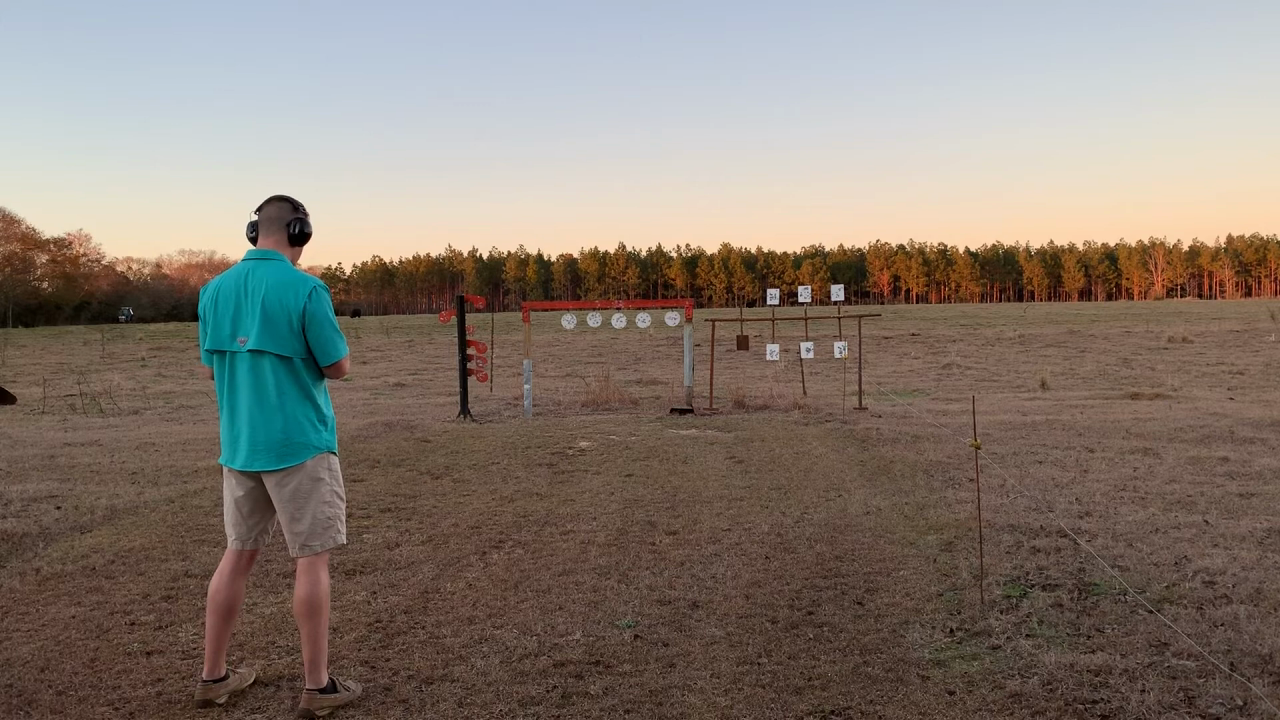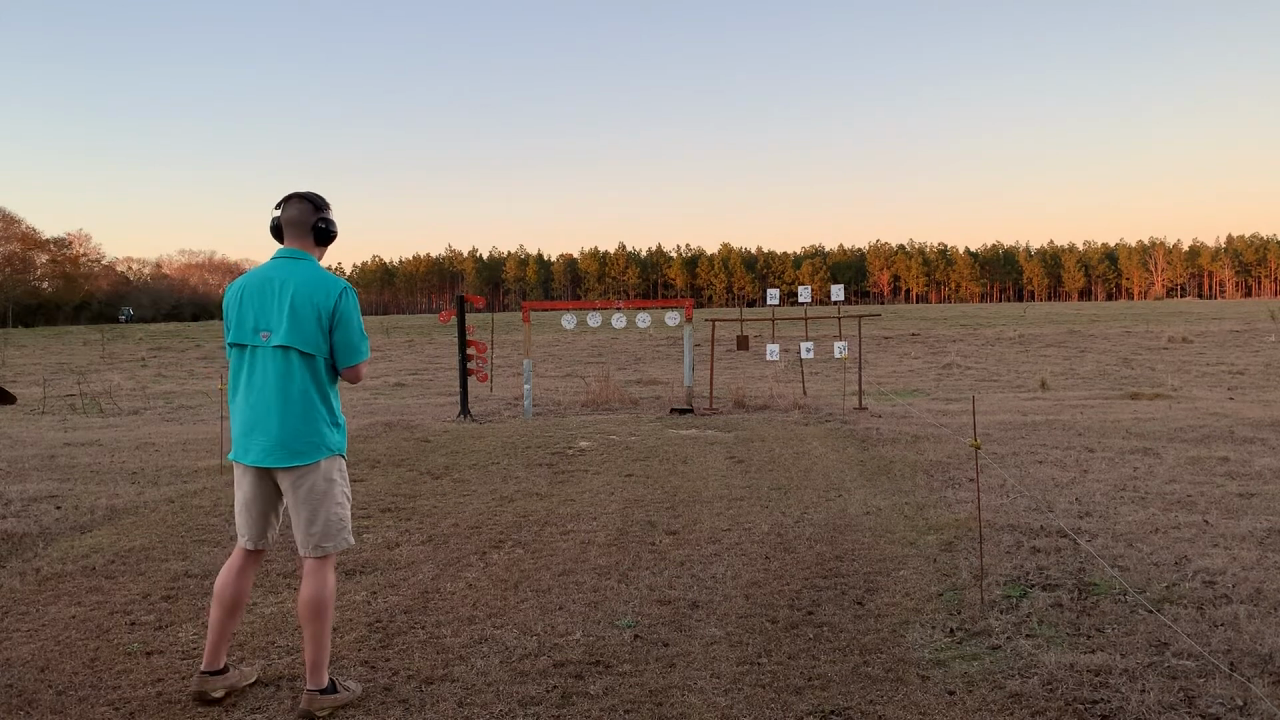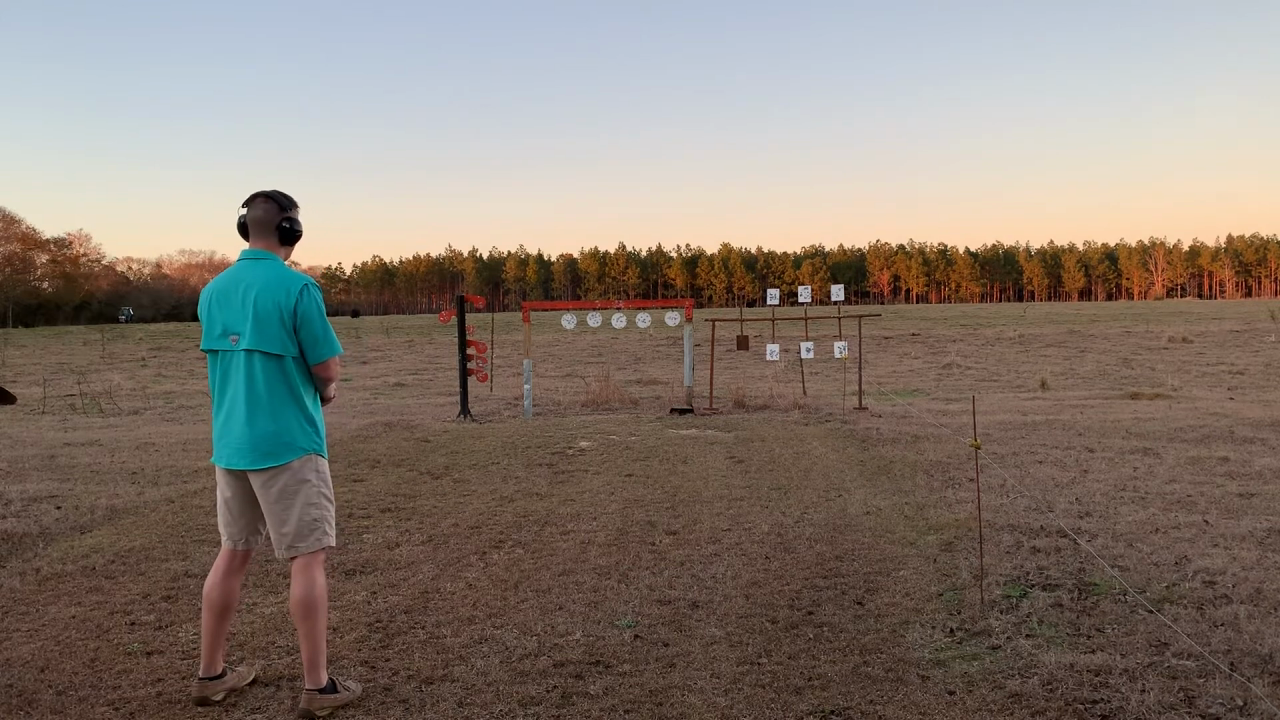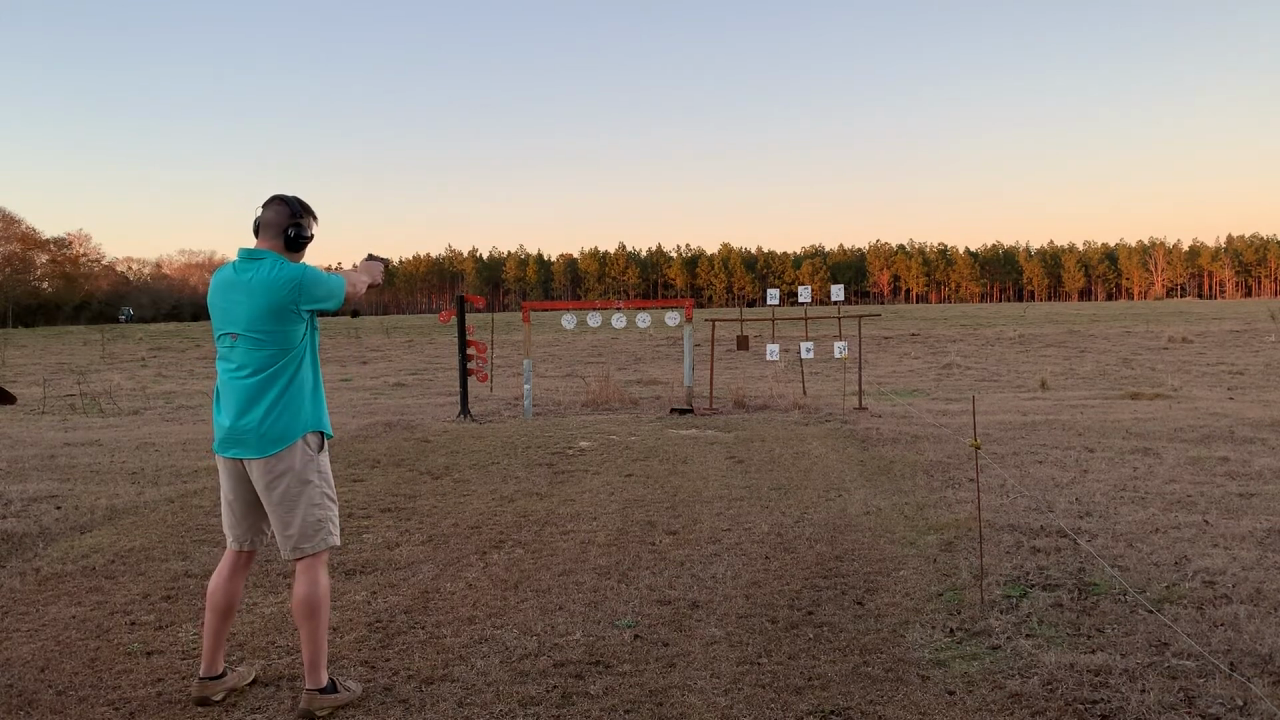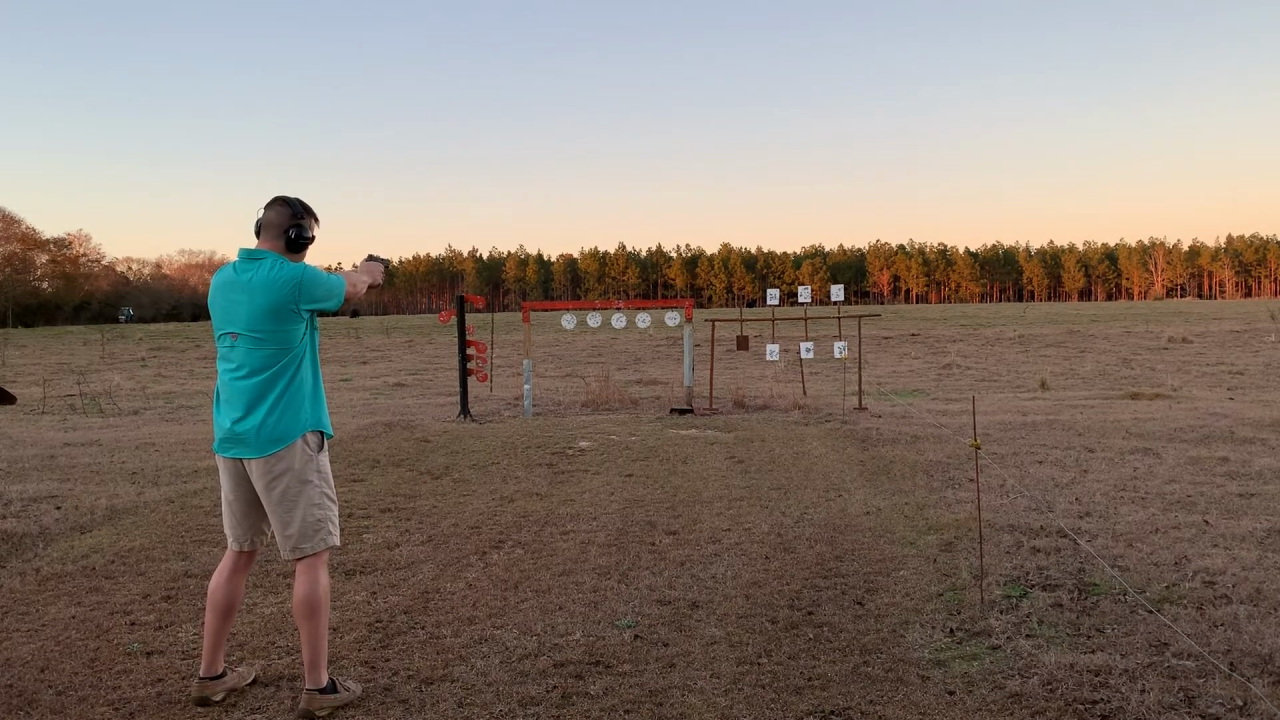
dt=1s
person 1, frame 1
left shoulder: (214, 290)
right shoulder: (305, 289)
left elbow: (213, 367)
right elbow: (337, 368)
right wrist: (326, 352)
left hip: (240, 446)
right hip: (299, 445)
left knee: (238, 553)
right knee: (311, 558)
left ankle: (213, 676)
person 1, frame 2
left shoulder: (239, 287)
right shoulder: (333, 290)
left elbow: (239, 357)
right elbow: (354, 372)
right wrist: (343, 348)
left hip: (250, 442)
right hip: (311, 443)
left knee: (247, 549)
right knee: (318, 559)
left ankle: (212, 669)
person 1, frame 3
left shoulder: (213, 290)
right shoulder: (296, 287)
right elbow: (327, 369)
right wrist: (324, 387)
left hip: (232, 443)
right hip: (289, 443)
left knee: (233, 553)
right knee: (307, 559)
left ankle: (210, 674)
person 1, frame 4
left shoulder: (222, 279)
right shoulder: (293, 280)
right elbow: (349, 289)
left wrist: (349, 274)
right wrist: (366, 273)
left hip: (232, 438)
right hip: (286, 438)
left knee: (237, 552)
right knee: (310, 557)
left ankle: (210, 674)
person 1, frame 5
left shoulder: (222, 279)
right shoulder: (294, 280)
right elbow: (349, 289)
left wrist: (349, 276)
right wrist: (367, 274)
left hip: (232, 438)
right hip: (286, 438)
left knee: (239, 552)
right knee: (311, 556)
left ankle: (210, 675)
